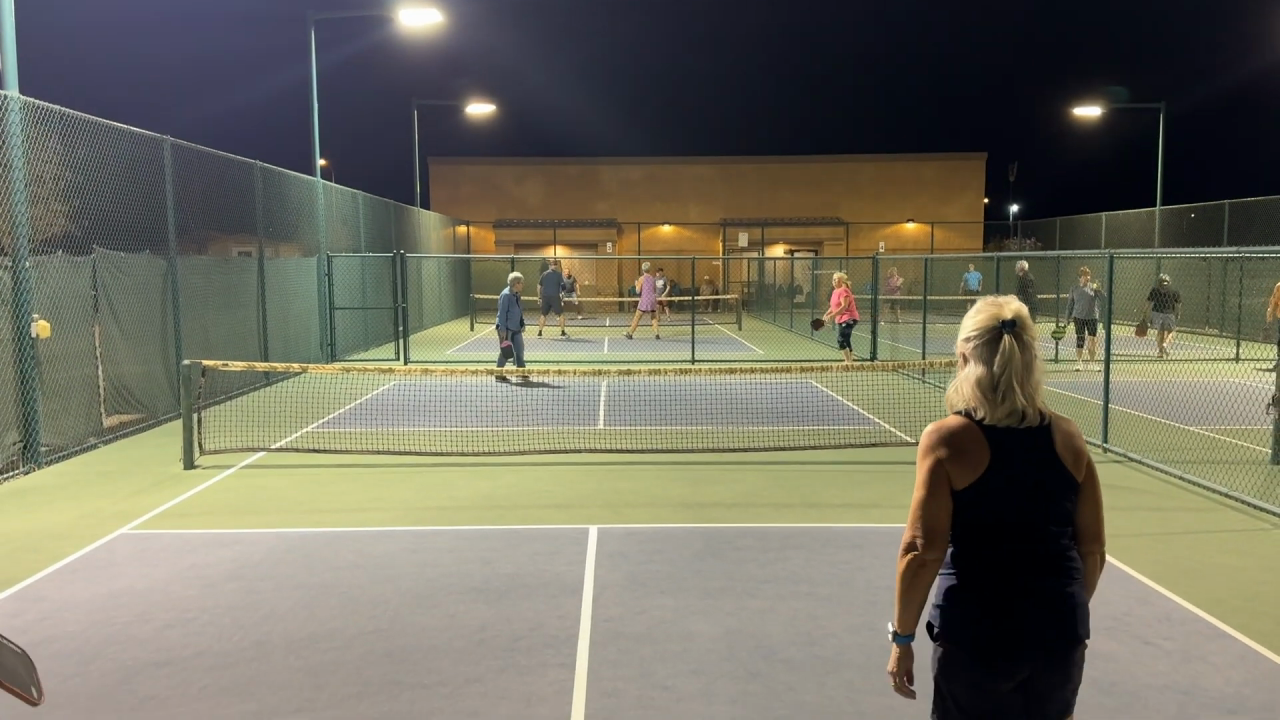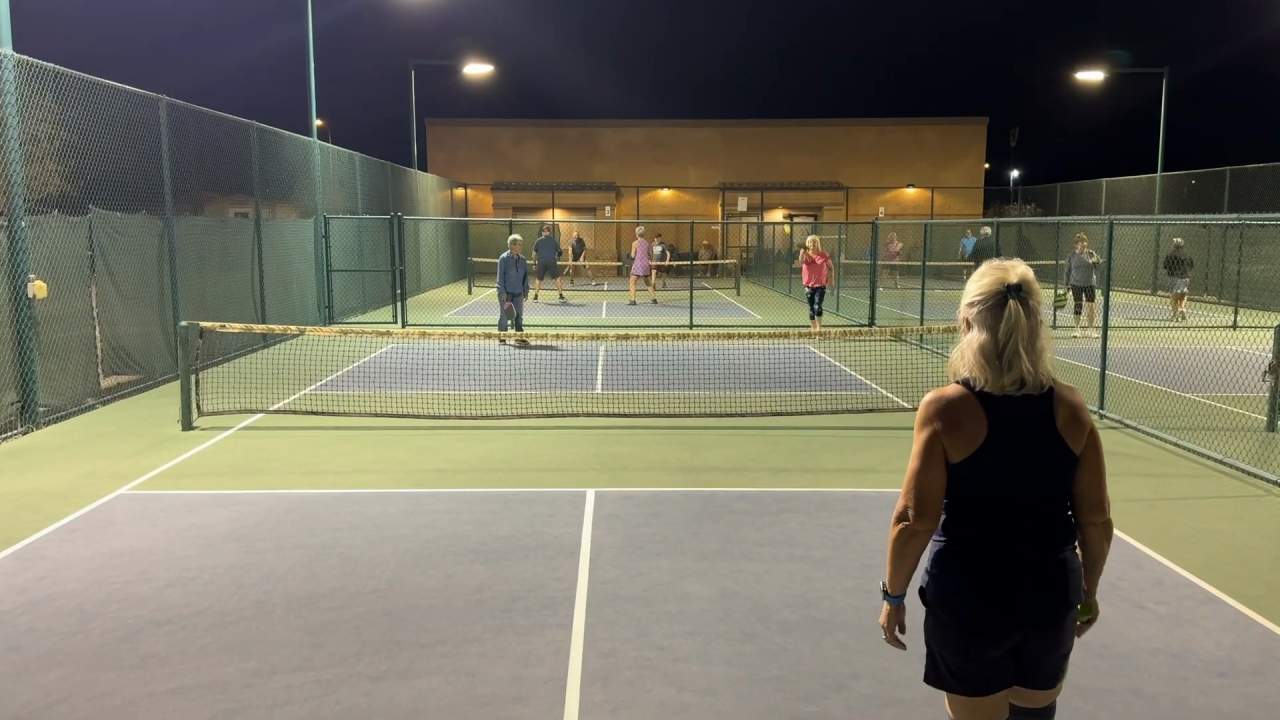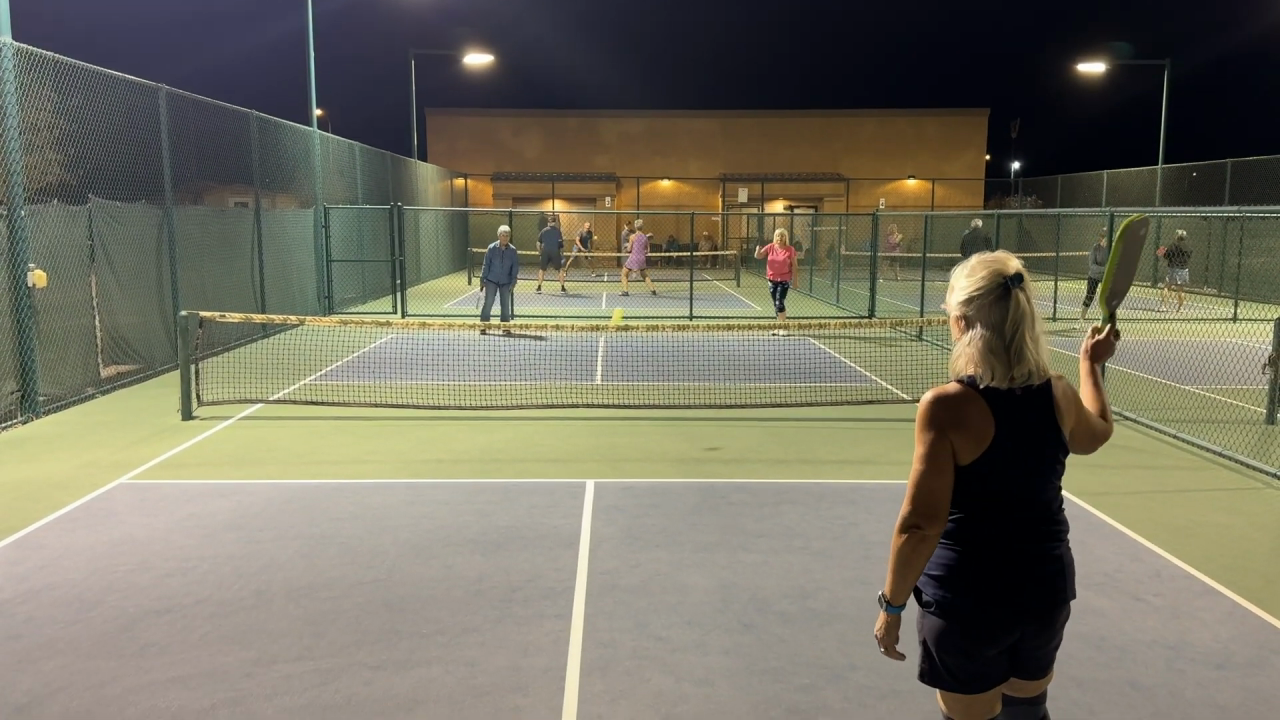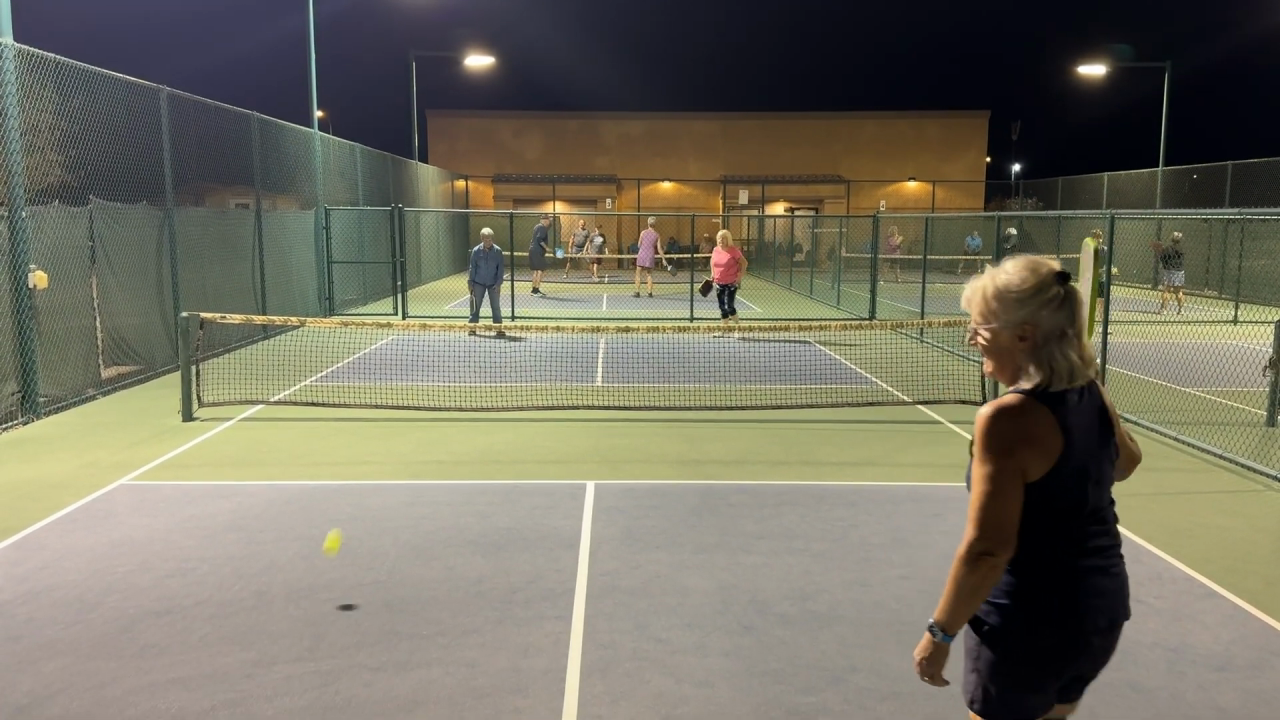
dt=1s
person 1, frame 1
left shoulder: (947, 439)
right shoulder: (1068, 438)
left elbow: (922, 553)
right elbow: (1092, 550)
left wrist: (902, 638)
left hip: (977, 637)
right hip: (1059, 631)
person 1, frame 2
left shoulder: (945, 408)
right shoulder: (1070, 407)
left elbow: (914, 521)
right elbow: (1096, 520)
left wrist: (893, 596)
right wrist: (1087, 591)
left hip: (969, 602)
right hip: (1051, 597)
person 1, frame 3
left shoulder: (947, 406)
right shoulder: (1058, 394)
left elbow: (920, 525)
right elbow: (1096, 433)
left wrist: (891, 605)
right wrist: (1091, 363)
left hip: (967, 597)
right hip: (1047, 588)
person 1, frame 4
left shoulder: (1005, 419)
right shoulder: (1093, 398)
left elbow: (986, 548)
right elbow: (1128, 459)
left wrist: (939, 632)
left hip: (1025, 621)
right hip: (1099, 609)
